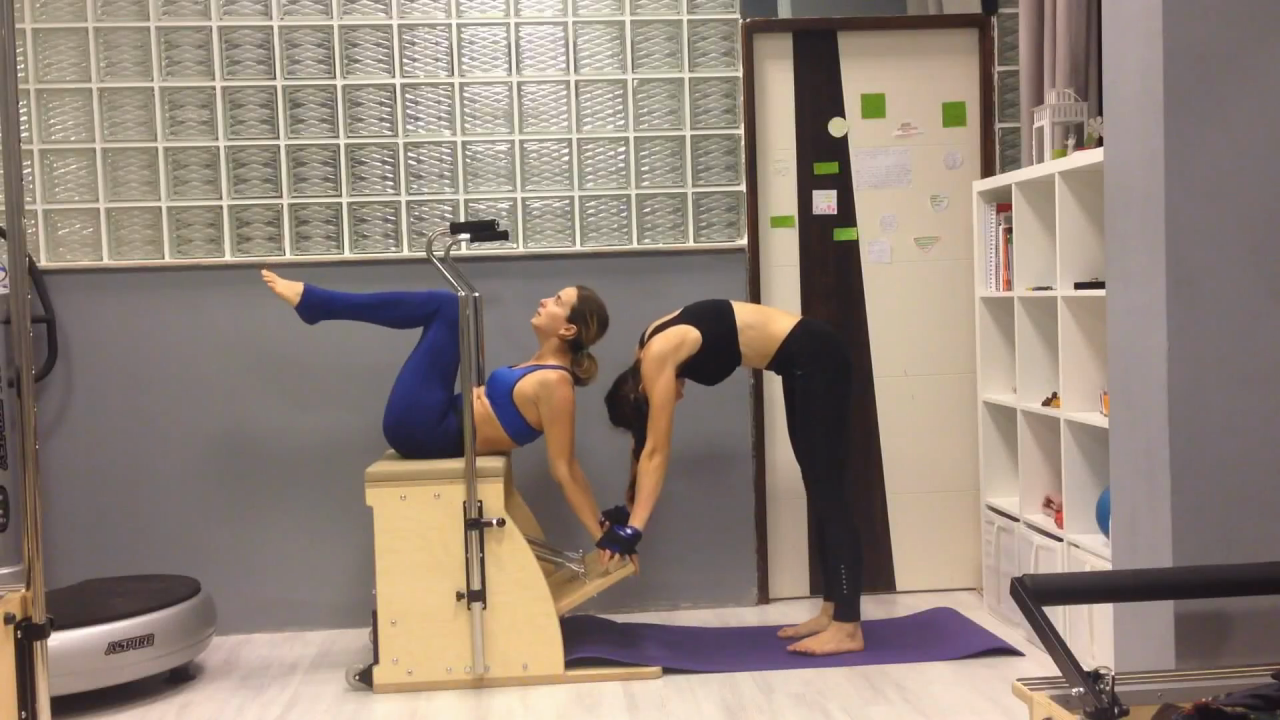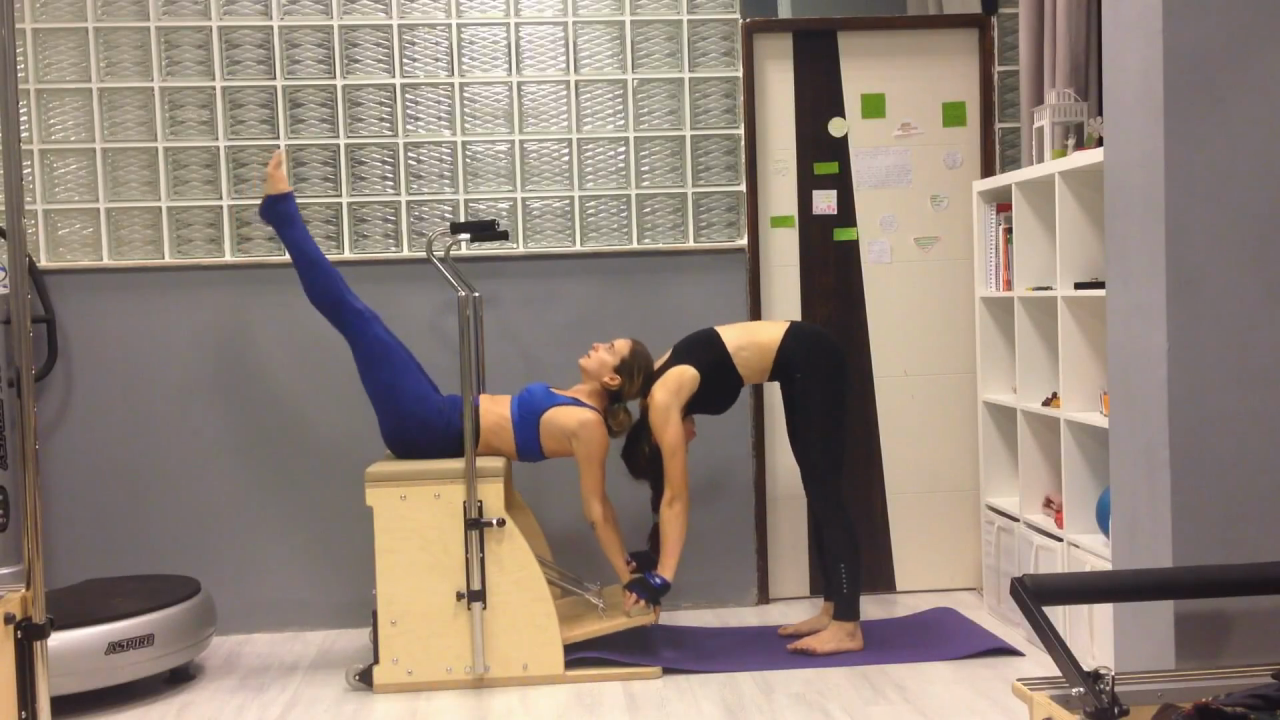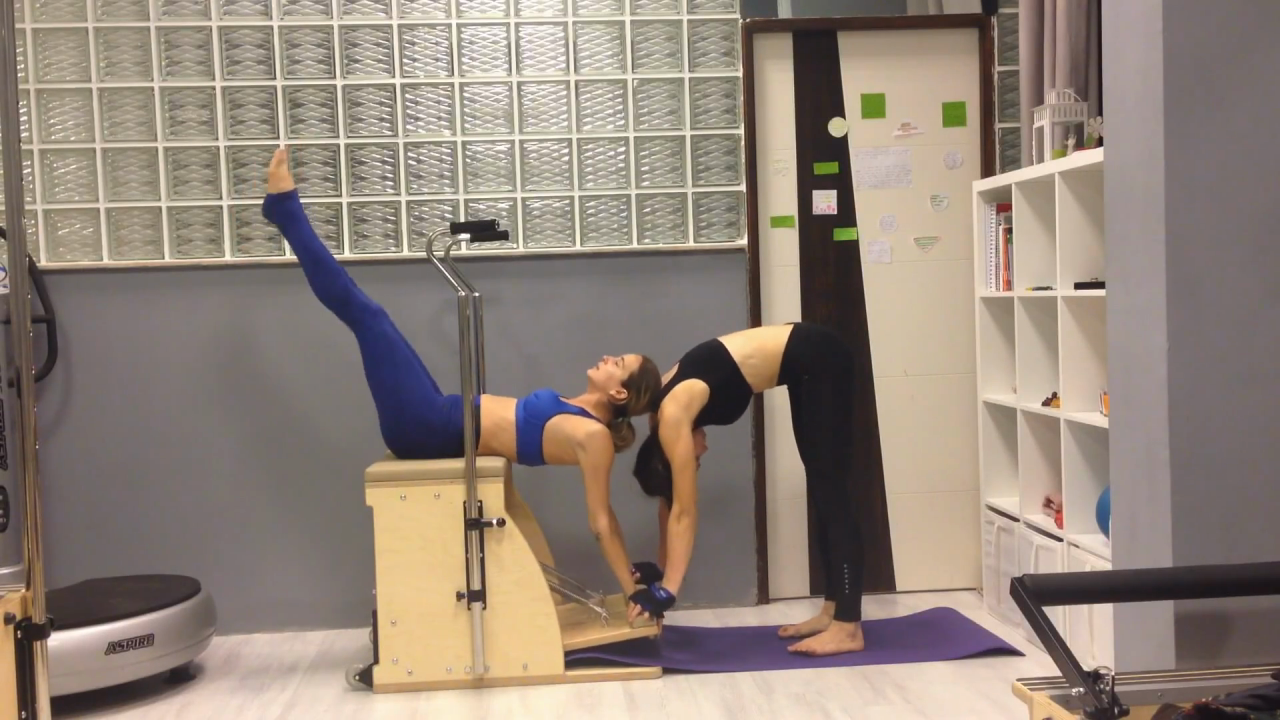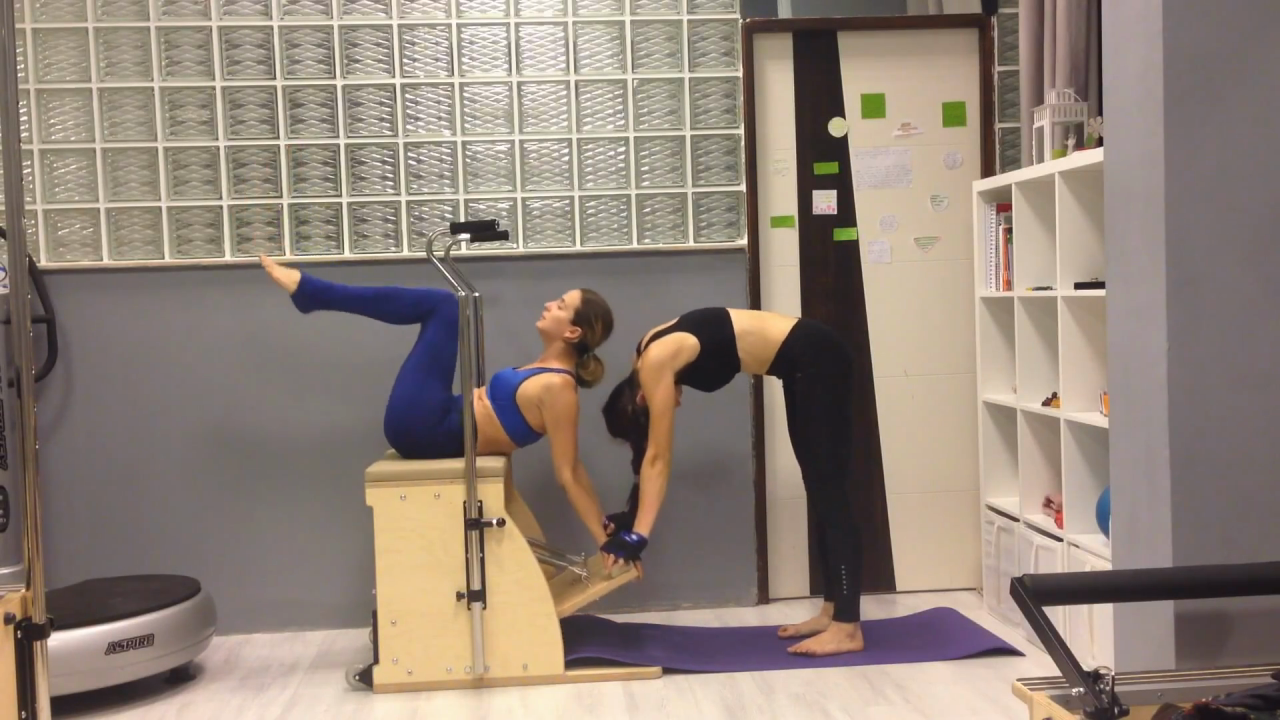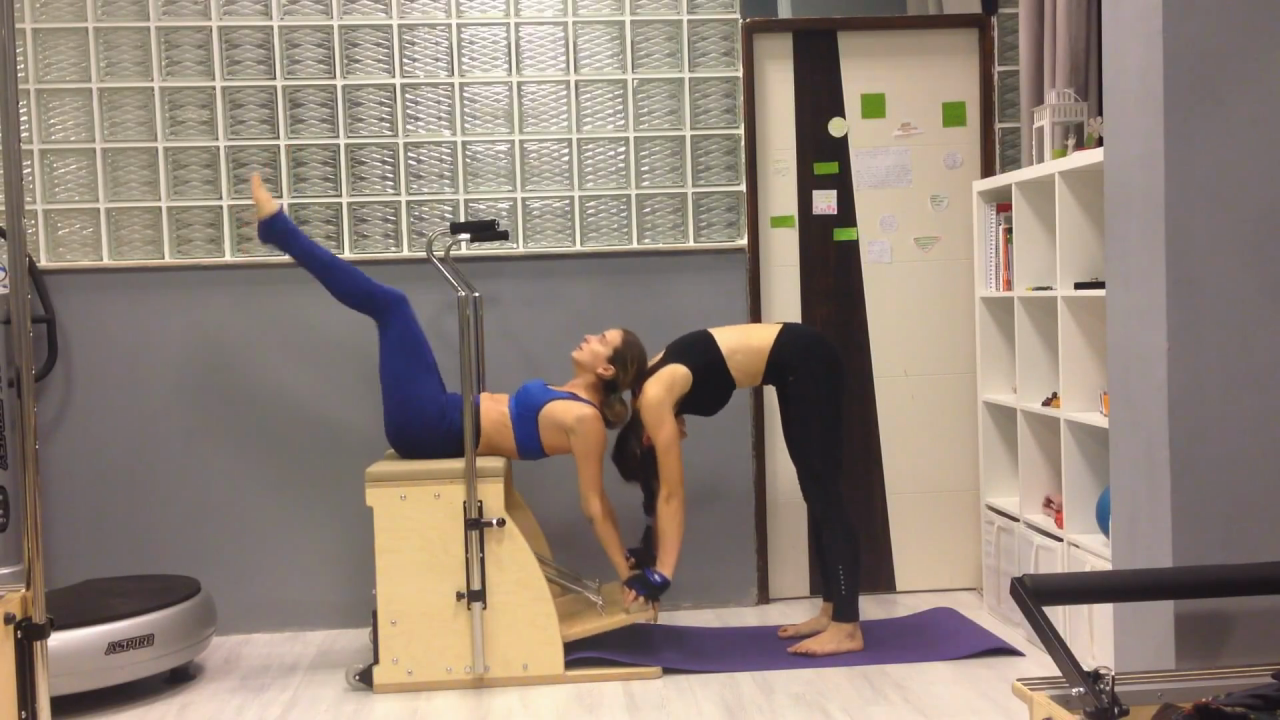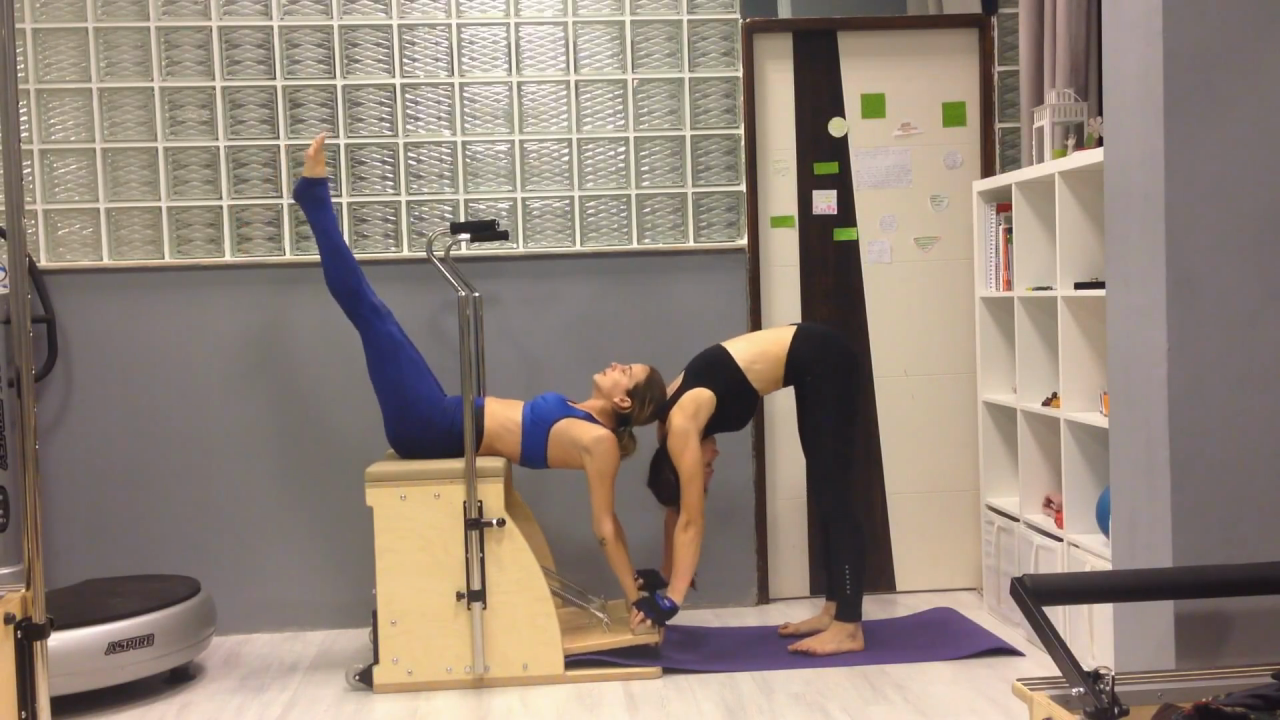
dt=0.7s
person 1, frame 1
left shoulder: (555, 384)
right shoulder: (544, 367)
left elbow: (565, 470)
left wrist: (602, 536)
left hip: (422, 431)
right hip: (433, 428)
left knee: (444, 307)
right knee: (443, 307)
left ankle: (310, 299)
right ankle: (310, 299)
person 1, frame 2
left shoulder: (588, 425)
right shoulder: (576, 404)
left elbow: (597, 511)
left wrist: (630, 579)
left hip: (429, 432)
right hip: (443, 419)
left knee: (357, 323)
right knee: (359, 319)
left ankle: (282, 208)
person 1, frame 3
left shoulder: (594, 436)
right shoulder: (580, 414)
left elbow: (603, 522)
left wrist: (634, 590)
left hip: (428, 430)
right hip: (441, 422)
left knee: (367, 317)
right knee: (368, 316)
left ankle: (285, 205)
person 1, frame 4
left shoulder: (558, 388)
right shoulder: (550, 370)
left elbow: (569, 474)
left wrist: (606, 542)
left hip: (423, 430)
right hip: (431, 428)
left knee: (442, 305)
right knee: (442, 305)
left ankle: (306, 288)
right ankle: (308, 289)
person 1, frame 5
left shoulder: (586, 420)
right shoulder: (573, 402)
left elbow: (595, 506)
left wrist: (628, 576)
left hip: (430, 431)
right hip: (440, 421)
left knee: (393, 305)
right knee: (390, 306)
left ankle: (278, 226)
right ankle: (279, 227)
person 1, frame 6
left shoulder: (598, 441)
right shoulder: (583, 418)
left elbow: (605, 528)
left wrist: (636, 598)
left hip: (432, 431)
right hip: (443, 422)
left knee: (370, 313)
right knee: (372, 313)
person 2, frame 1
left shoulder: (659, 355)
right shoulder: (652, 348)
left elbow: (656, 452)
right elbow: (647, 443)
left wrist: (632, 529)
right wrist: (628, 510)
left hip: (817, 358)
right hip: (804, 361)
left knee: (827, 493)
right knee: (820, 493)
left ankle: (848, 629)
right ankle: (832, 613)
person 2, frame 2
left shoulder: (662, 403)
right shoulder: (657, 393)
left elbow: (675, 498)
right elbow: (668, 493)
left wrist: (661, 577)
right wrist: (654, 555)
left hip: (813, 360)
right hip: (801, 363)
left knee: (824, 493)
right knee: (818, 492)
left ankle: (847, 627)
right ankle: (833, 612)
person 2, frame 3
left shoulder: (672, 416)
right shoulder: (667, 406)
left elbow: (684, 512)
right elbow: (671, 502)
left wrist: (665, 589)
right wrist: (661, 568)
left hip: (820, 362)
right hip: (808, 363)
left knee: (831, 494)
right knee: (822, 492)
left ankle: (848, 629)
right ankle: (834, 611)
person 2, frame 4
left shoulder: (656, 362)
right shoulder: (652, 354)
left elbow: (657, 458)
right elbow: (654, 455)
left wrist: (637, 534)
right wrist: (632, 517)
left hip: (817, 360)
right hip: (805, 363)
left knee: (828, 494)
right knee: (821, 493)
left ankle: (847, 629)
right ankle: (833, 612)
person 2, frame 5
left shoulder: (654, 400)
right shoulder: (651, 393)
left elbow: (671, 496)
right elbow: (663, 491)
left wrist: (660, 574)
right wrist: (651, 550)
left hip: (808, 361)
right hip: (796, 363)
left knee: (823, 494)
right knee: (816, 493)
left ankle: (847, 628)
right ankle: (831, 612)
person 2, frame 6
left shoulder: (682, 427)
right shoulder: (672, 420)
left elbow: (691, 522)
right elbow: (676, 512)
left wrist: (670, 599)
right wrist: (665, 579)
left hip: (824, 361)
right hip: (813, 361)
left knee: (832, 495)
right knee: (824, 492)
left ankle: (849, 628)
right ankle: (835, 611)
